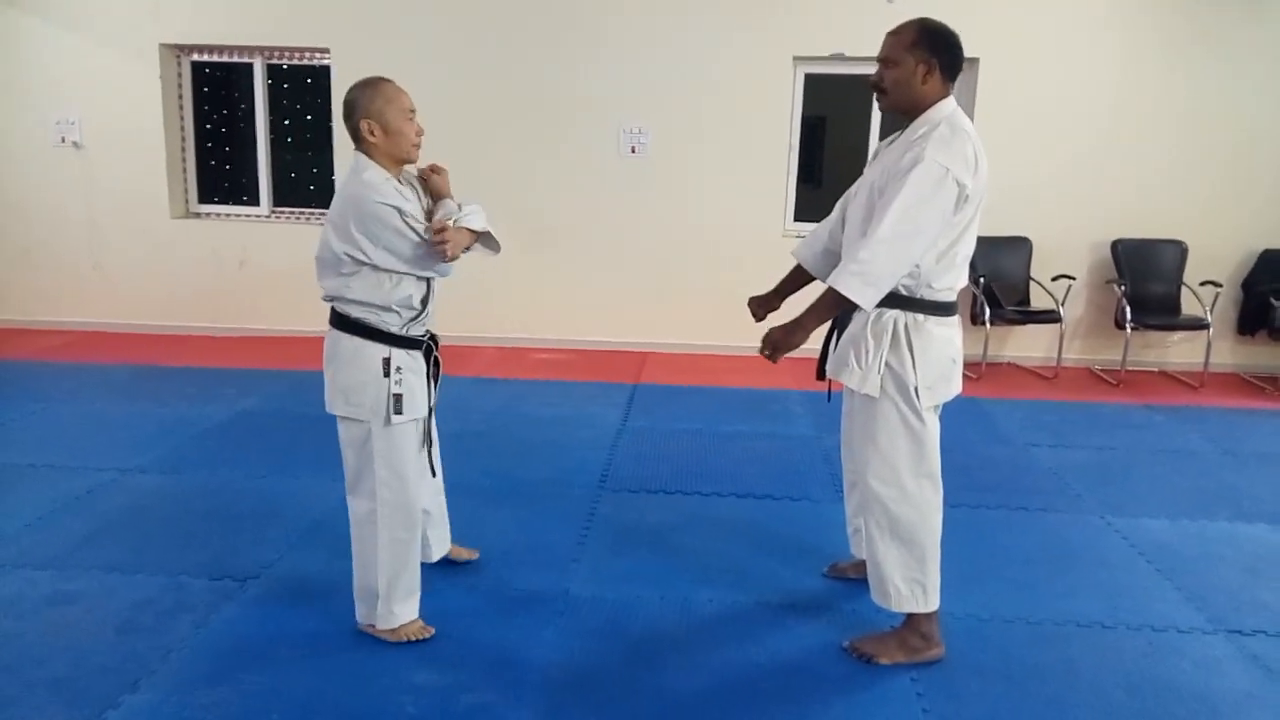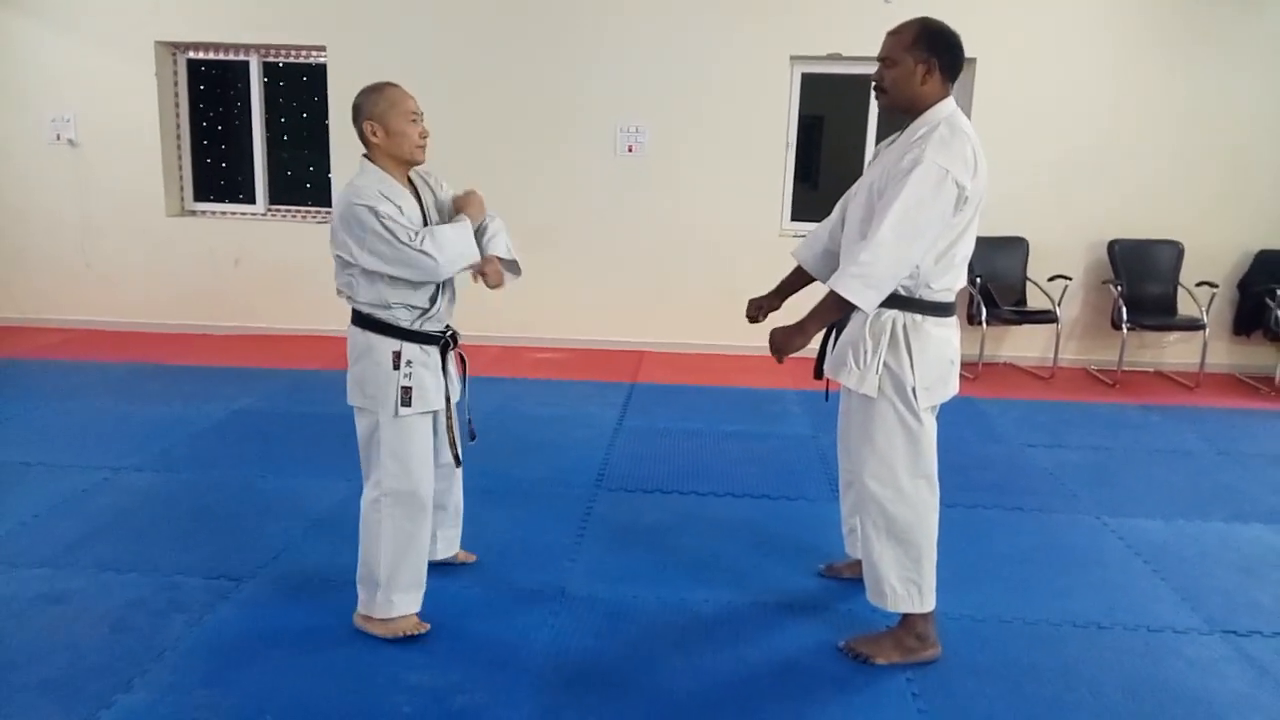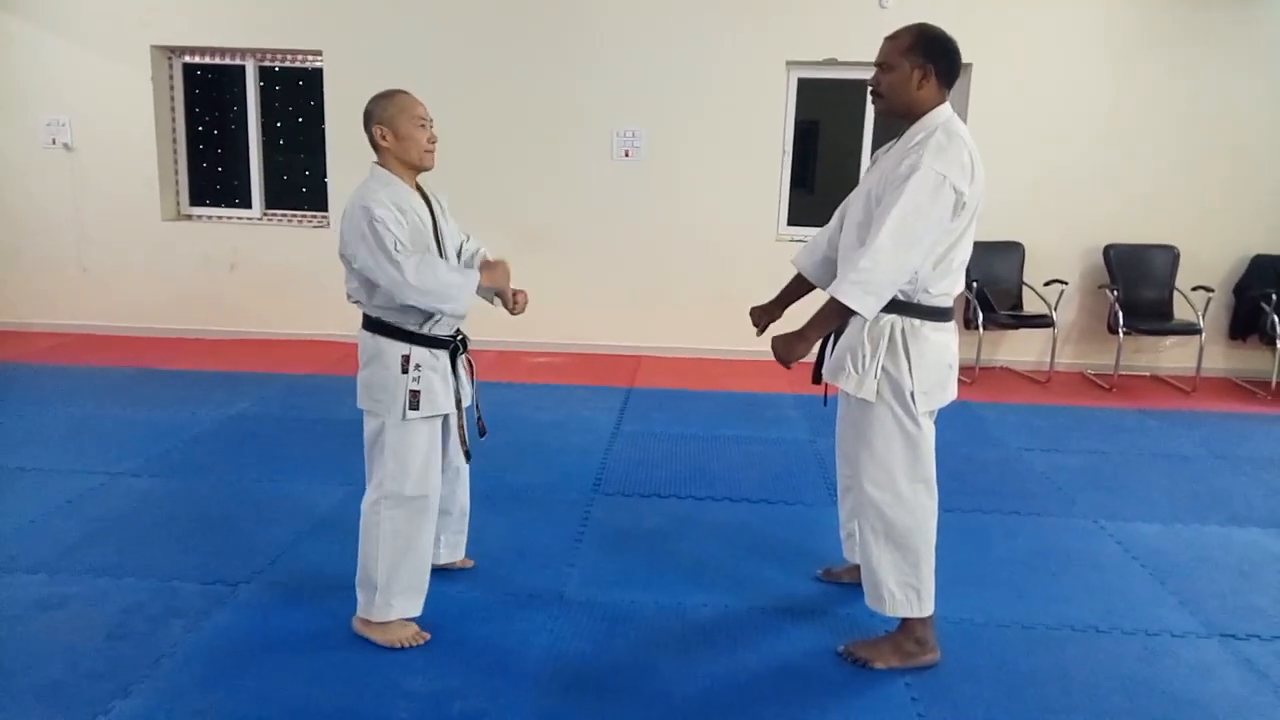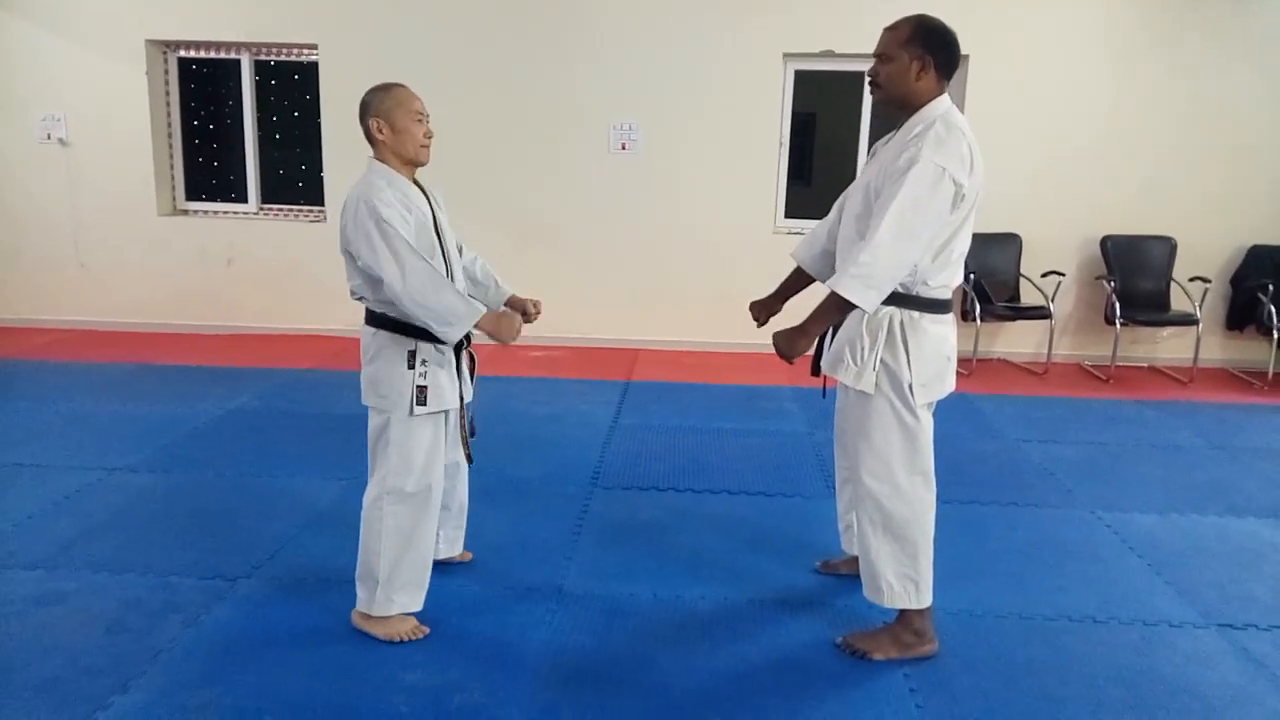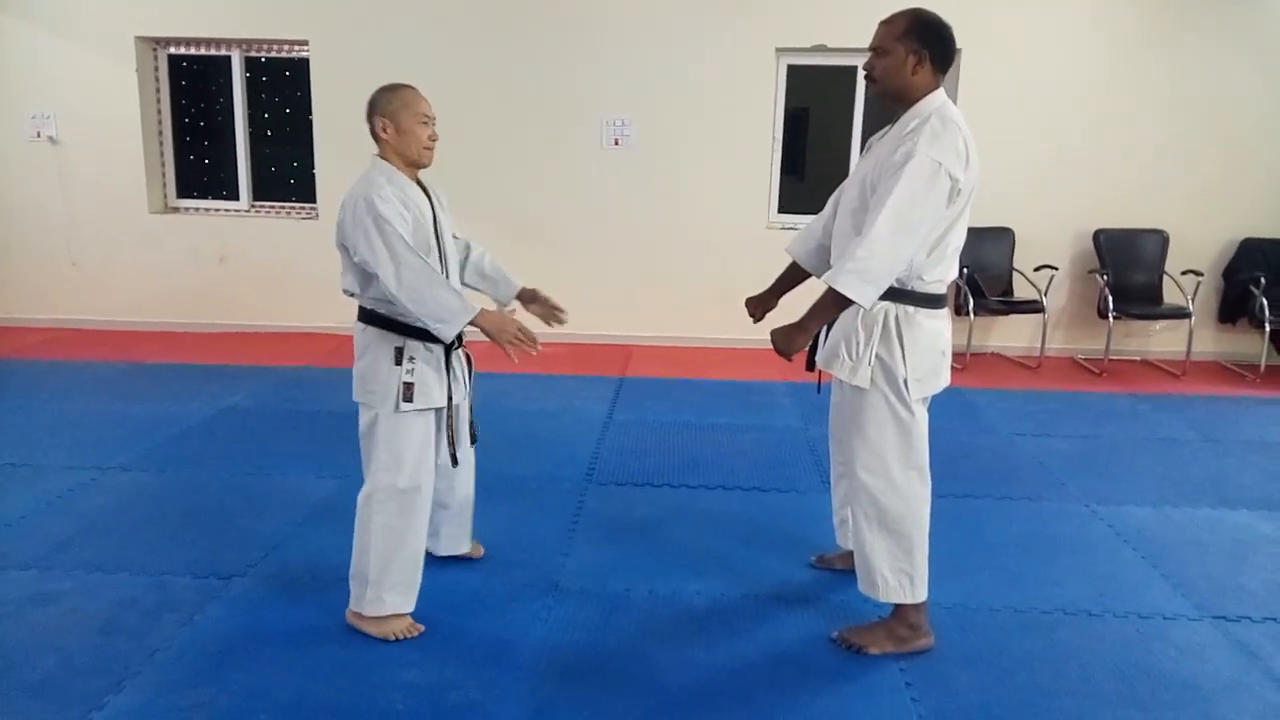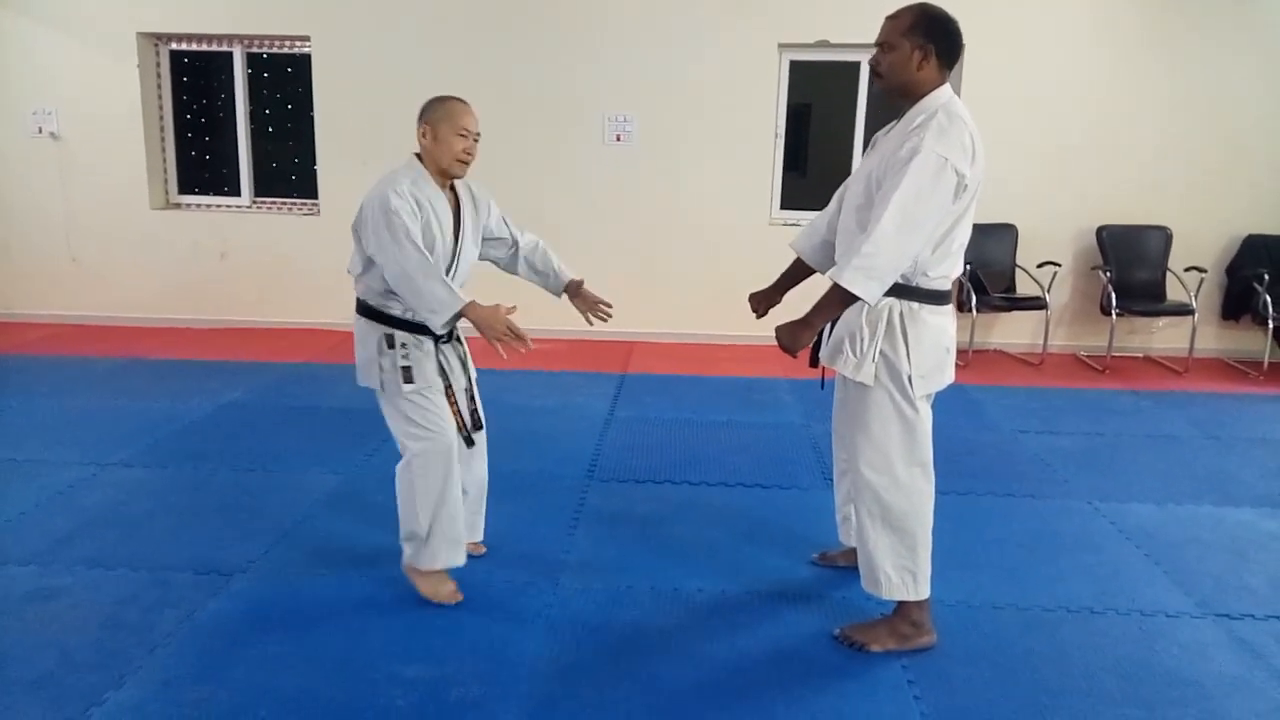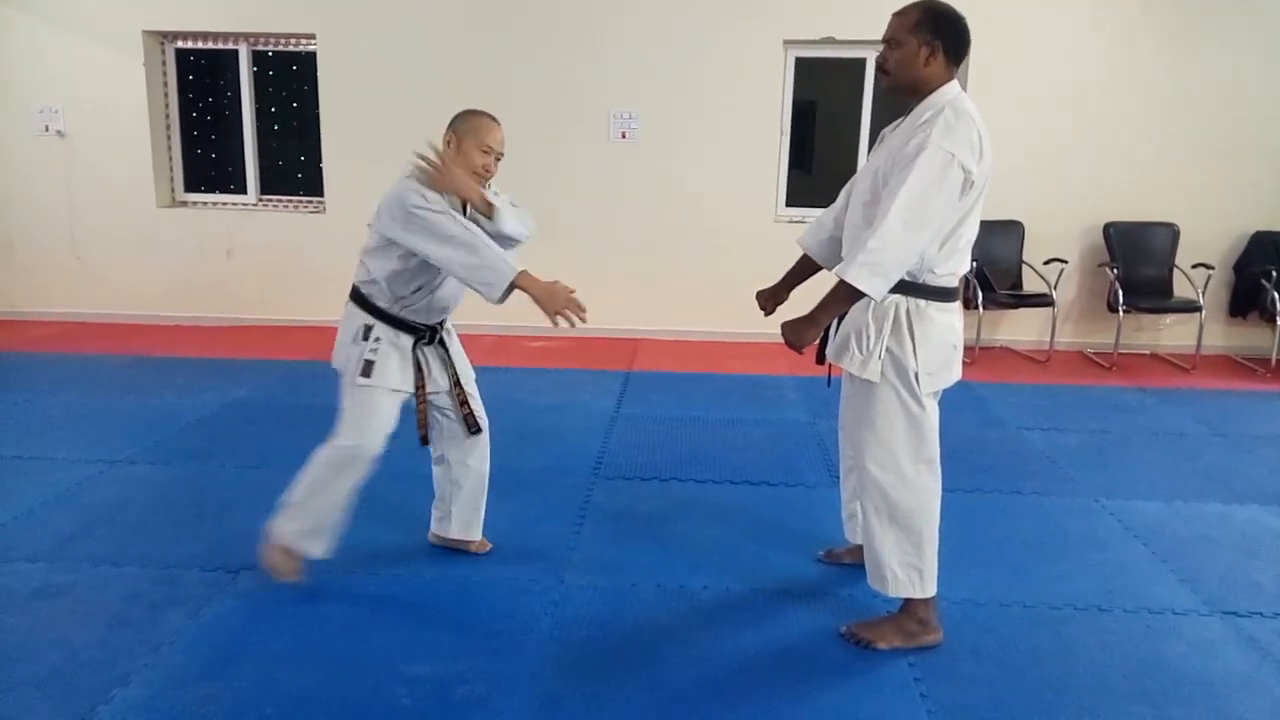
dt=0.3s
person 1, frame 1
left shoulder: (944, 148)
right shoulder: (908, 142)
left elbow: (883, 254)
right elbow: (840, 228)
left wrist: (801, 328)
right wrist: (776, 295)
left hip: (905, 336)
right hip: (879, 328)
left knee: (898, 474)
right knee: (869, 460)
left ankle: (920, 627)
right ankle: (874, 557)
person 1, frame 2
left shoulder: (944, 148)
right shoulder: (907, 143)
left elbow: (884, 255)
right elbow: (840, 229)
left wrist: (804, 329)
right wrist: (776, 296)
left hip: (903, 337)
right hip: (878, 329)
left knee: (896, 475)
right knee: (866, 461)
left ankle: (917, 627)
right ankle: (871, 557)
person 1, frame 3
left shoulder: (940, 154)
right shoulder: (906, 148)
left elbow: (883, 261)
right elbow: (839, 236)
left wrist: (806, 337)
right wrist: (778, 304)
left hip: (901, 341)
right hip: (875, 334)
left knee: (893, 478)
right knee: (863, 465)
left ankle: (916, 631)
right ankle: (869, 562)
person 1, frame 4
left shoulder: (939, 145)
right shoulder: (905, 139)
left elbow: (883, 254)
right elbow: (838, 228)
left wrist: (807, 330)
right wrist: (777, 297)
left hip: (899, 334)
right hip: (873, 327)
left knee: (892, 471)
right knee: (862, 457)
left ankle: (914, 622)
right ankle: (867, 552)
person 1, frame 5
left shoulder: (935, 140)
right shoulder: (899, 134)
left elbow: (880, 250)
right elbow: (834, 223)
left wrist: (805, 327)
right wrist: (773, 293)
left hip: (894, 328)
right hip: (869, 321)
left knee: (887, 465)
right knee: (858, 452)
left ankle: (910, 617)
right ankle: (862, 548)
person 1, frame 6
left shoulder: (942, 135)
right shoulder: (905, 130)
left elbow: (887, 246)
right elbow: (839, 219)
left wrist: (810, 324)
right wrist: (777, 290)
left hip: (899, 325)
right hip: (872, 319)
left knee: (891, 462)
right knee: (860, 449)
left ankle: (912, 615)
right ankle: (865, 545)
person 1, frame 7
left shoulder: (948, 131)
right shoulder: (913, 126)
left elbow: (893, 242)
right elbow: (846, 216)
left wrist: (814, 320)
right wrist: (784, 286)
left hip: (906, 322)
right hip: (880, 314)
left knee: (896, 458)
right knee: (866, 445)
left ankle: (918, 613)
right ankle: (870, 542)
person 2, frame 1
left shoulder: (399, 183)
right shoulder: (368, 199)
left elbow: (467, 213)
right elbow: (435, 260)
left wrist: (462, 231)
right wrist: (444, 204)
left hip: (401, 352)
right hip: (372, 359)
left knee: (421, 459)
right knee: (386, 487)
left ankle: (431, 543)
right ankle: (384, 612)
person 2, frame 2
left shoulder: (424, 185)
right shoulder: (362, 202)
left elbow: (479, 219)
right elbow: (427, 257)
left wrist: (493, 257)
right wrist: (466, 221)
left hip: (431, 349)
right hip: (390, 357)
left knee: (442, 459)
right knee: (399, 480)
left ankle: (437, 544)
right ankle: (380, 606)
person 2, frame 3
left shoulder: (427, 198)
right shoulder: (371, 205)
left elbow: (466, 253)
right elbow: (408, 277)
left wrist: (503, 288)
right wrist: (480, 279)
left hip: (441, 354)
right hip: (400, 360)
left knee: (448, 464)
right knee: (403, 484)
left ankle: (438, 549)
right ankle: (378, 610)
person 2, frame 4
left shoulder: (421, 194)
right shoulder: (372, 199)
left elbow: (458, 260)
right elbow: (413, 281)
left wrist: (507, 299)
right wrist: (484, 320)
left hip: (439, 350)
right hip: (404, 355)
left knee: (447, 461)
right knee: (405, 480)
left ankle: (438, 544)
right ankle: (378, 605)
person 2, frame 5
left shoulder: (423, 192)
right shoulder: (372, 197)
left elbow: (463, 255)
right elbow: (409, 278)
left wrist: (520, 294)
right wrist: (482, 320)
left hip: (436, 349)
right hip: (396, 353)
left knee: (452, 455)
right knee: (398, 478)
left ankle: (447, 539)
right ankle: (373, 603)
person 2, frame 6
left shoulder: (471, 198)
right shoulder: (394, 195)
left elbow: (517, 247)
right elbow: (410, 269)
left wrist: (569, 285)
right wrist: (475, 313)
left hip: (441, 338)
right hip: (394, 341)
left knee: (466, 437)
right knee: (432, 444)
left ankle: (456, 533)
right ankle: (425, 558)
person 2, frame 7
left shoulder: (479, 196)
right shoulder: (415, 196)
left elbow: (514, 231)
right elbow: (465, 248)
left wrist: (479, 200)
right wrist: (535, 286)
left hip: (434, 337)
right hip: (379, 335)
left knee: (467, 432)
right knee: (360, 442)
left ankle: (454, 527)
right ankle: (290, 535)
